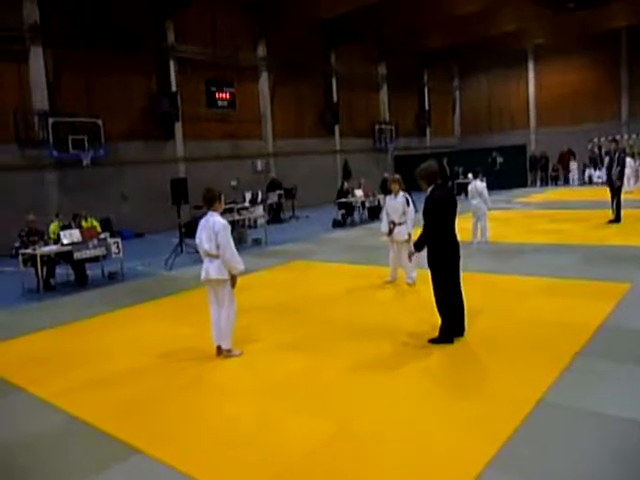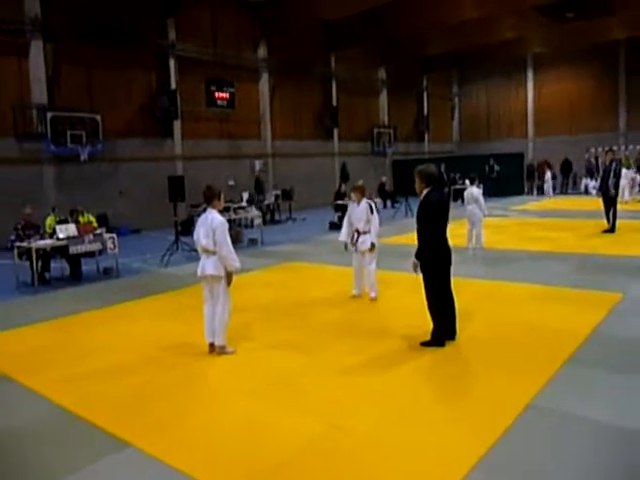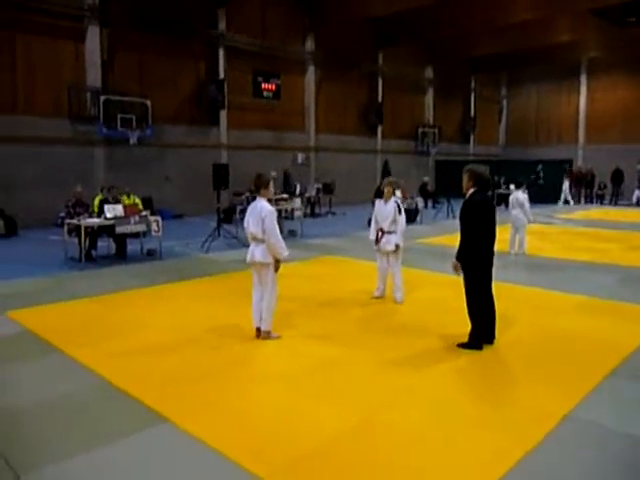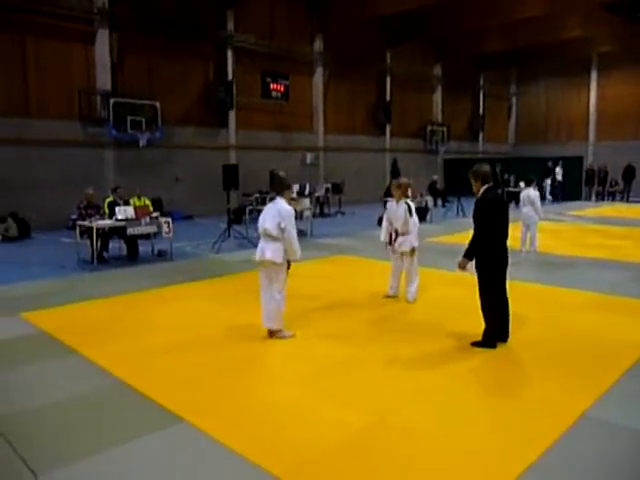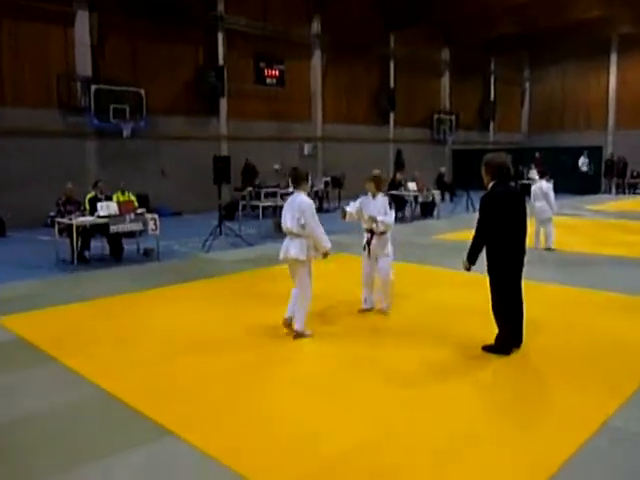
dt=1s
person 1, frame 1
left shoulder: (433, 198)
right shoulder: (447, 192)
left elbow: (430, 229)
left wrist: (416, 247)
left hip: (440, 251)
right hip: (451, 247)
left knee: (443, 293)
right knee: (454, 289)
left ankle: (447, 333)
right ankle: (458, 328)
person 1, frame 2
left shoulder: (428, 202)
right shoulder: (441, 196)
left elbow: (427, 234)
left wrist: (418, 257)
left hip: (432, 256)
right hip: (442, 252)
left knee: (434, 297)
right knee: (445, 293)
left ankle: (439, 336)
right ankle: (450, 331)
person 1, frame 3
left shoulder: (472, 202)
right shoulder: (487, 199)
left elbow: (468, 234)
left wrist: (459, 258)
left hip: (474, 257)
right hip: (486, 255)
left knee: (475, 298)
right knee: (485, 295)
left ankle: (476, 340)
right ankle: (488, 335)
person 1, frame 4
left shoulder: (484, 201)
right shoulder: (498, 197)
left elbow: (480, 233)
left wrist: (467, 257)
left hip: (488, 256)
right hip: (500, 254)
left knee: (488, 297)
right knee: (500, 293)
left ankle: (490, 337)
right ankle: (501, 333)
person 1, frame 5
left shoulder: (490, 198)
right shoulder: (516, 193)
left elbow: (482, 232)
right elbow: (522, 225)
left wrist: (470, 259)
left hip: (499, 256)
right hip: (516, 253)
left knee: (501, 300)
right knee: (514, 296)
left ankle: (504, 343)
right ankle: (515, 339)
person 2, frame 1
left shoulder: (203, 223)
right shoulder: (221, 223)
right elbow: (227, 251)
right wrist: (234, 271)
left hip: (208, 268)
right hip: (221, 269)
left knee: (215, 308)
right knee: (227, 309)
left ankle: (219, 346)
right ankle: (226, 348)
person 2, frame 2
left shoulder: (201, 219)
right shoulder: (219, 221)
right elbow: (224, 248)
right wrist: (230, 268)
left hip: (205, 265)
right hip: (217, 266)
left knee: (209, 304)
right knee: (222, 306)
left ankle: (211, 343)
right ankle: (220, 345)
person 2, frame 3
left shoulder: (252, 207)
right shoulder: (268, 209)
right elbow: (272, 236)
right wrist: (278, 256)
left hip: (254, 252)
right hip: (266, 253)
left knee: (258, 290)
right knee: (269, 292)
left ankle: (258, 327)
right ankle: (266, 330)
person 2, frame 4
left shoulder: (268, 207)
right shoulder: (287, 210)
right elbow: (290, 236)
right wrist: (292, 258)
left hip: (263, 250)
right hip: (276, 252)
left knee: (266, 290)
right knee: (278, 291)
left ankle: (270, 327)
right ankle: (277, 329)
person 2, frame 5
left shoulder: (289, 201)
right shoulder: (306, 202)
right elbow: (314, 229)
right wrist: (324, 247)
left hip: (289, 246)
right hip: (301, 248)
left knee: (299, 286)
right knee: (304, 289)
left ankle: (289, 318)
right ankle: (298, 329)
person 3, frame 1
left shoulder: (405, 197)
right shoulder: (388, 198)
left elbow: (410, 215)
right elbow: (385, 215)
left wrist: (409, 231)
right wrist: (386, 230)
left hip: (402, 229)
right hip: (392, 230)
left knee: (406, 255)
right knee: (393, 255)
left ankle: (410, 278)
right ankle: (392, 276)
person 3, frame 2
left shoulder: (369, 205)
right shoulder: (352, 206)
left elbow: (374, 223)
right elbow: (347, 222)
left wrist: (373, 241)
right wrist: (345, 239)
left hip: (367, 238)
right hip: (356, 239)
left knee: (369, 264)
right knee: (357, 266)
left ankle: (373, 292)
right ankle: (357, 290)
person 3, frame 3
left shoulder: (396, 204)
right shoulder: (378, 203)
left elbow: (401, 224)
right elbow: (375, 220)
left wrist: (398, 242)
right wrist: (374, 237)
left hip: (392, 238)
right hip: (381, 238)
left knee: (395, 267)
right knee: (381, 266)
left ankle: (398, 295)
right ankle: (380, 292)
person 3, frame 4
left shoulder: (408, 206)
right shoulder: (390, 204)
left elbow: (414, 226)
right elbow: (386, 222)
left wrist: (413, 244)
right wrist: (385, 239)
left hip: (407, 240)
right hip: (395, 239)
left knee: (410, 268)
right knee: (396, 267)
left ankle: (411, 295)
right ankle: (393, 291)
person 3, frame 5
left shoulder: (386, 200)
right shoulder: (363, 200)
left elbow: (390, 221)
right elbow: (354, 210)
left wrist: (377, 219)
right wrist: (346, 211)
left hip: (382, 240)
right hip: (369, 240)
left knee: (384, 274)
right knee: (367, 274)
left ankle: (384, 304)
right ankle: (367, 303)
